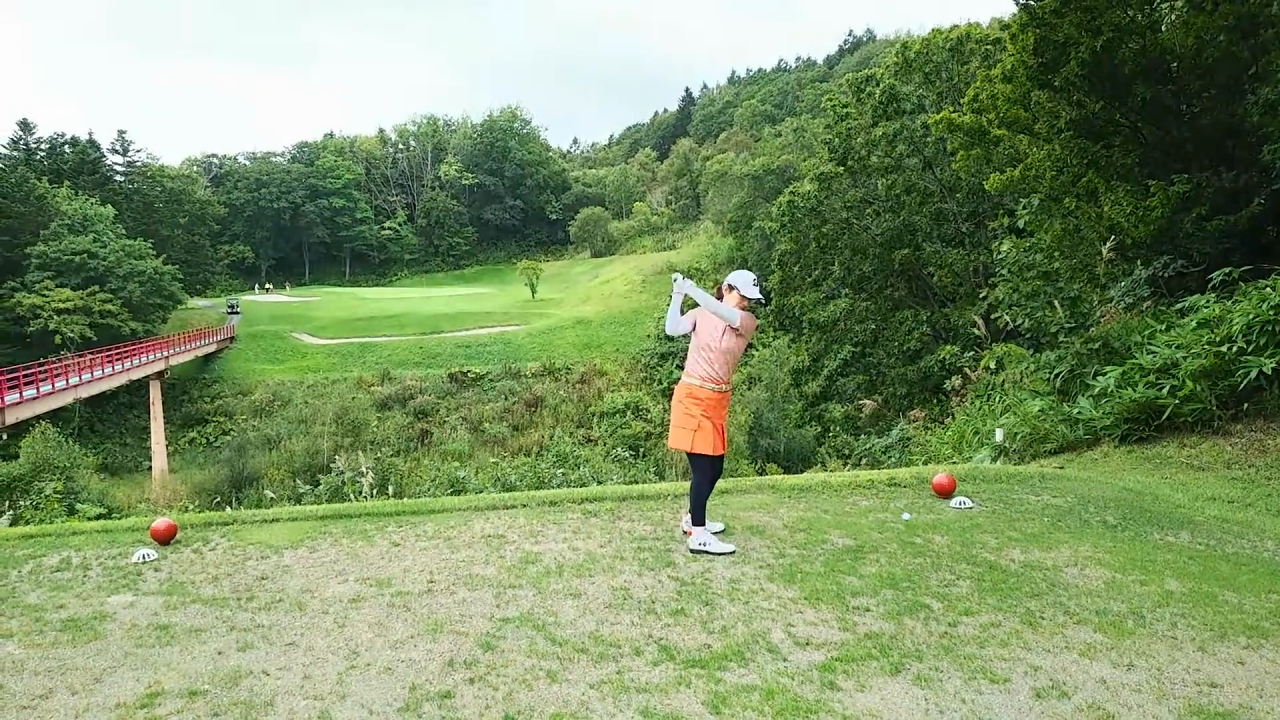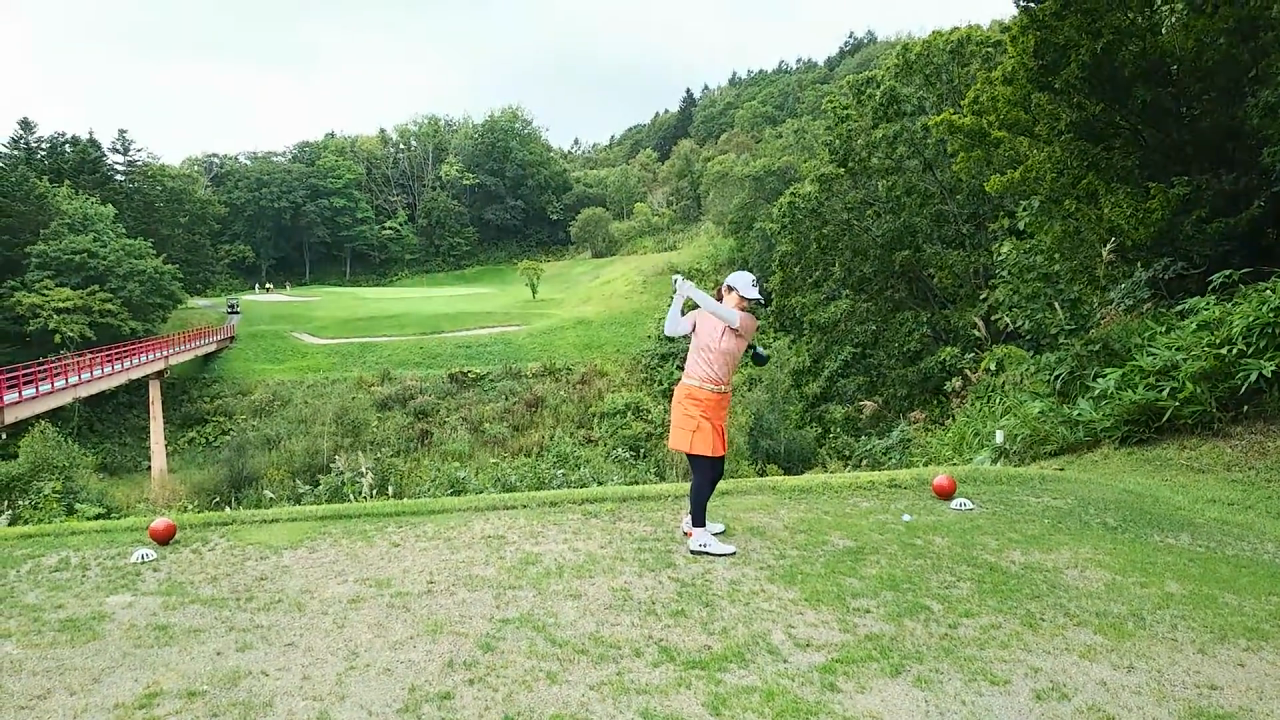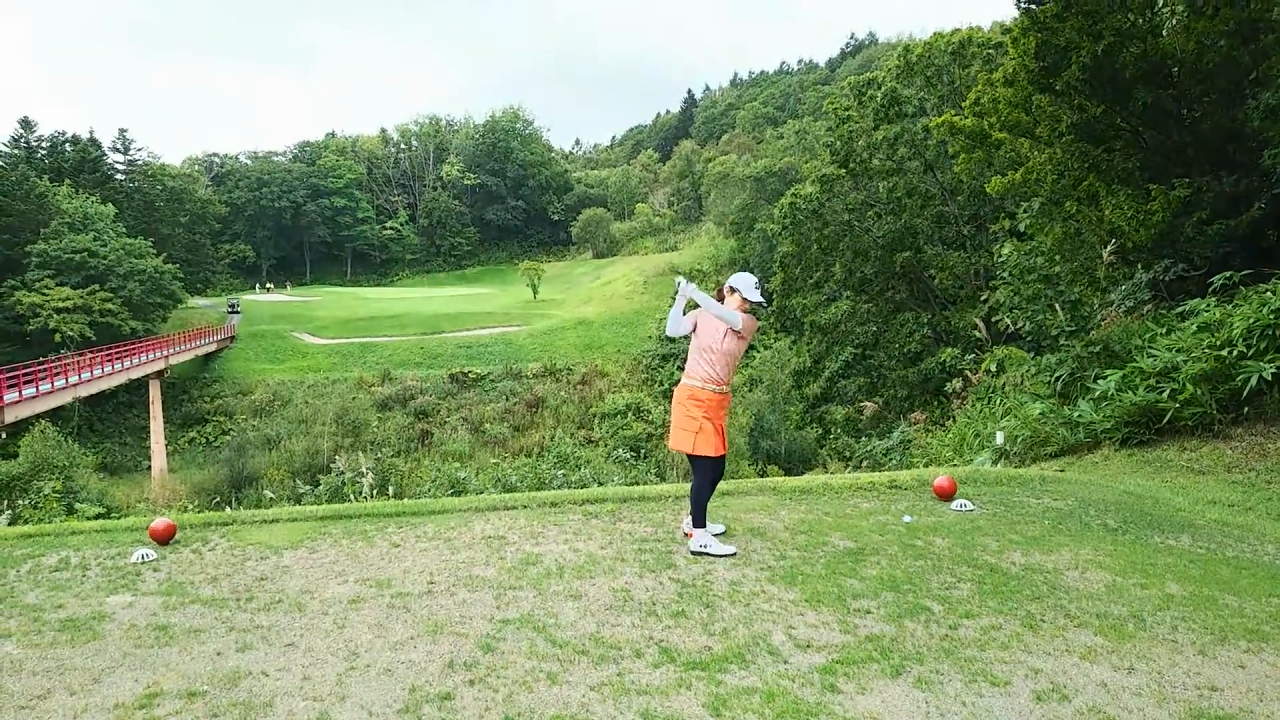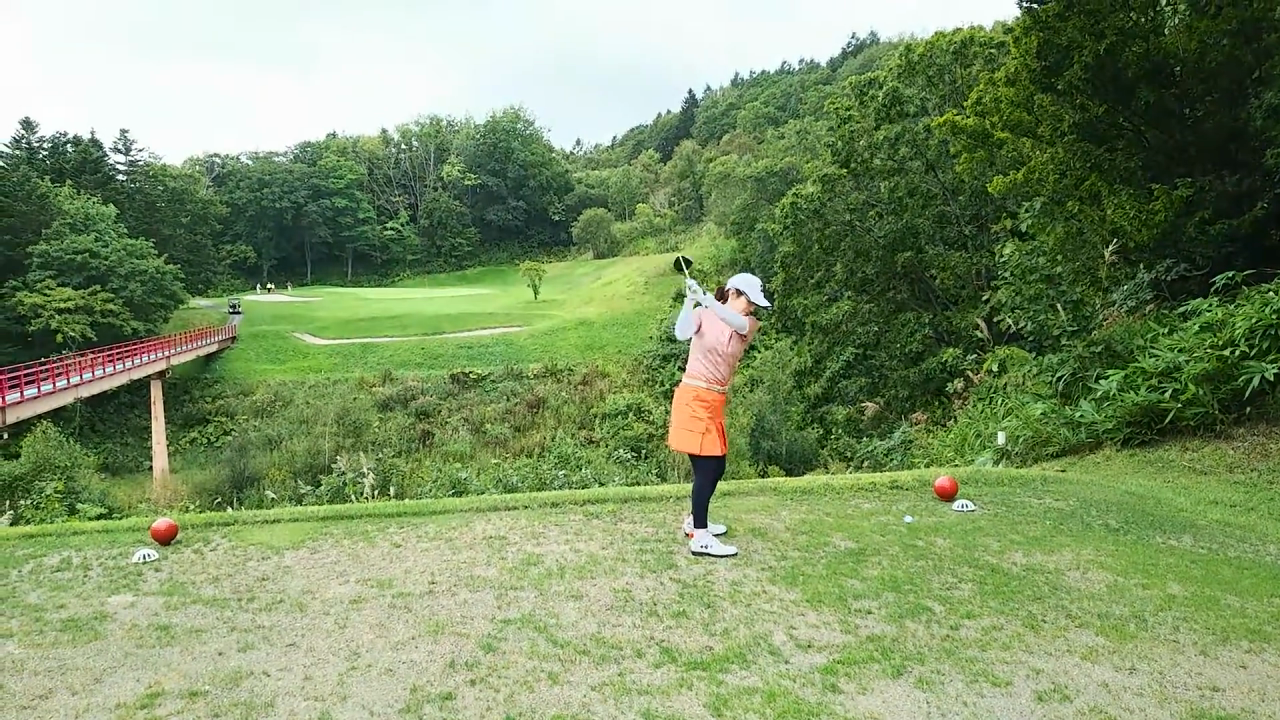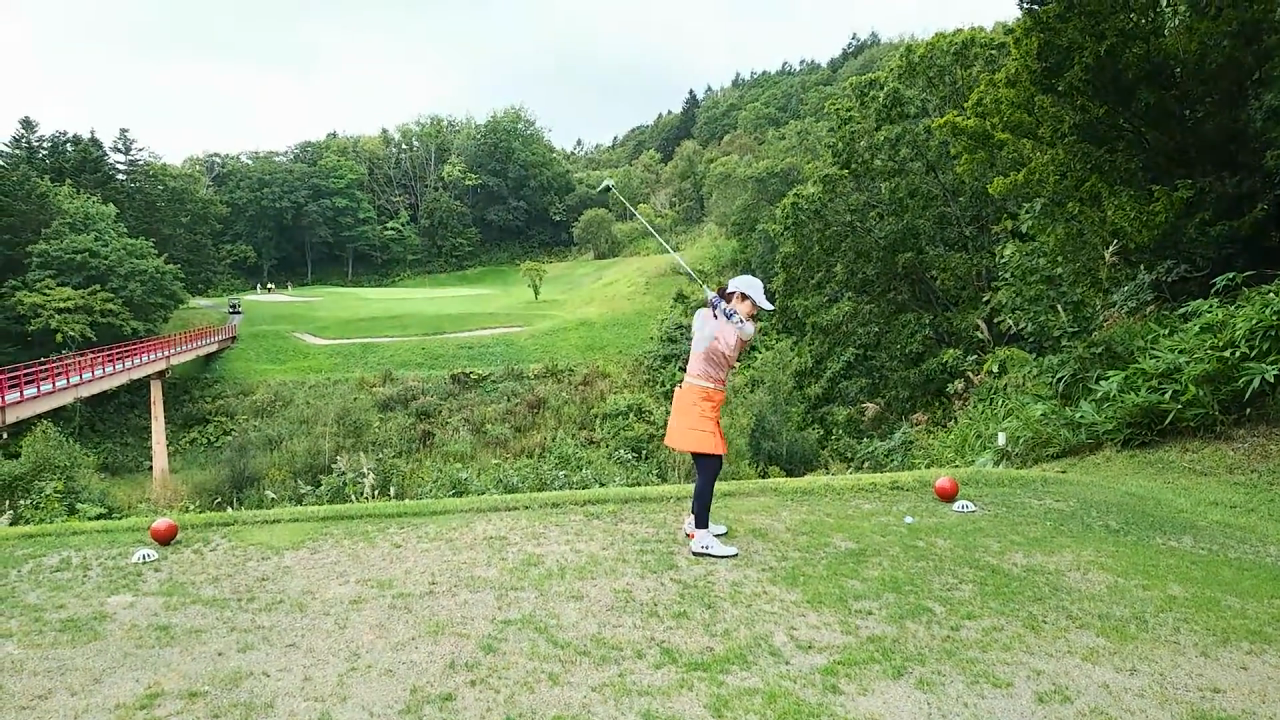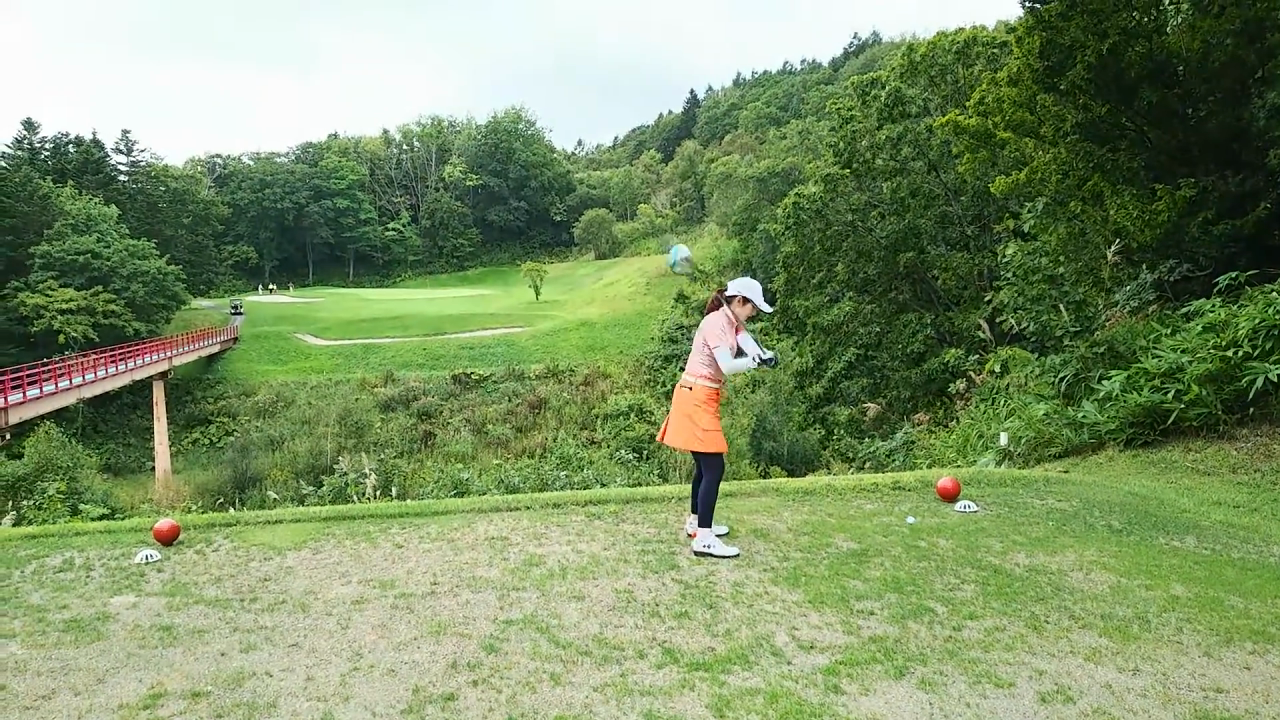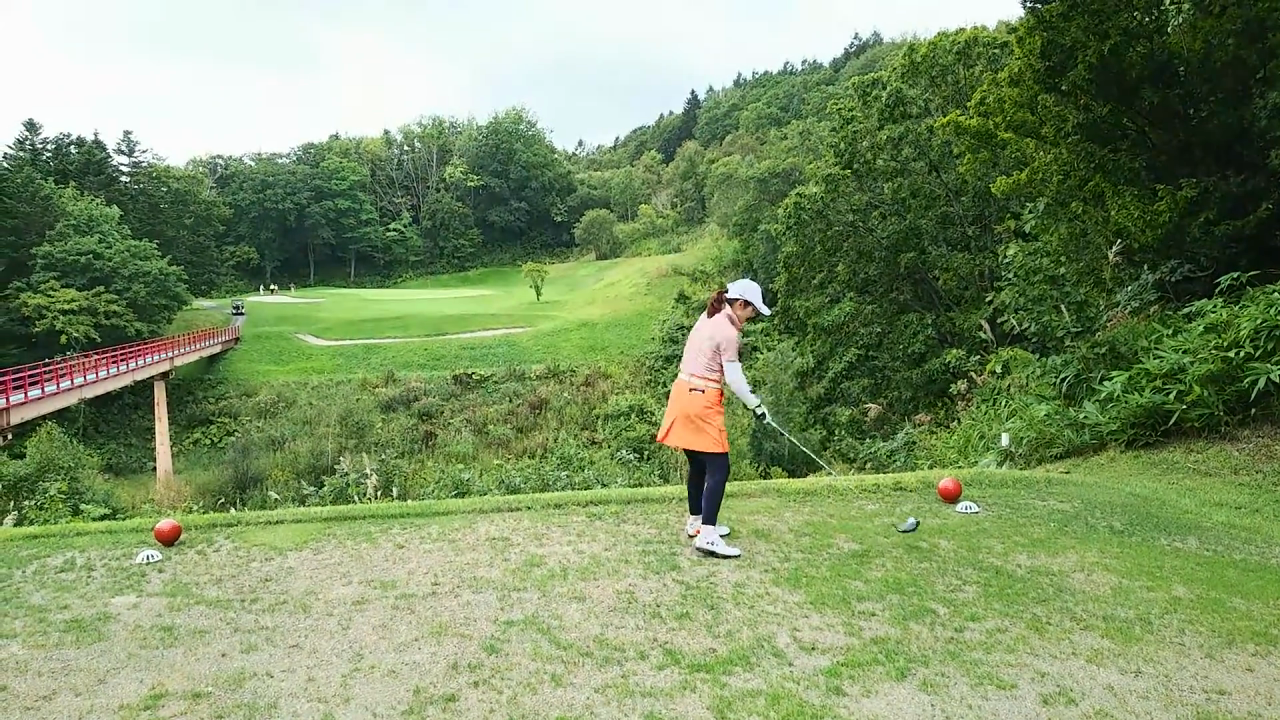
dt=0.1s
person 1, frame 1
left shoulder: (747, 322)
right shoulder: (700, 314)
left elbow: (722, 313)
right elbow: (672, 329)
left wrist: (691, 289)
right wrist: (678, 295)
left hip: (718, 400)
right hip: (692, 396)
left knee: (714, 467)
right knee: (703, 468)
left ankle: (693, 519)
right ankle: (698, 536)
person 1, frame 2
left shoulder: (748, 323)
right shoulder: (700, 316)
left elbow: (723, 313)
right elbow: (671, 330)
left wrist: (691, 291)
right wrist: (679, 296)
left hip: (719, 401)
right hip: (693, 398)
left knee: (715, 468)
right knee: (703, 469)
left ankle: (693, 520)
right ankle: (698, 537)
person 1, frame 3
left shoulder: (749, 324)
right shoulder: (701, 316)
left elbow: (727, 316)
right elbow: (672, 330)
left wrist: (694, 293)
right wrist: (682, 297)
left hip: (719, 401)
right hip: (693, 398)
left knee: (716, 468)
right knee: (704, 470)
left ankle: (694, 521)
right ankle: (699, 538)
person 1, frame 4
left shoulder: (747, 324)
right shoulder: (701, 314)
left elbow: (739, 325)
right elbow: (681, 334)
left wrist: (705, 299)
right wrist: (691, 301)
left hip: (715, 402)
right hip: (694, 398)
left knee: (715, 466)
right knee: (706, 468)
left ankle: (695, 521)
right ankle: (700, 537)
person 1, frame 5
left shoulder: (746, 327)
right shoulder: (706, 315)
left elbow: (745, 330)
right elbow: (701, 346)
left wrist: (732, 317)
right wrist: (719, 316)
left hip: (712, 400)
right hip: (696, 397)
left knee: (711, 466)
right knee: (708, 467)
left ankle: (695, 521)
right ankle: (701, 538)
person 1, frame 6
left shoulder: (733, 323)
right shoulder: (716, 323)
left elbow: (747, 343)
right elbow: (727, 366)
left wrist: (760, 354)
right wrist: (754, 359)
left hip: (699, 397)
right hip: (698, 397)
left knee: (705, 464)
right knee: (713, 467)
left ankle: (696, 521)
right ankle: (704, 538)
person 1, frame 7
left shoulder: (717, 319)
right shoulder: (727, 331)
right elbow: (733, 379)
left wrist: (748, 391)
right wrist: (754, 404)
left hip: (686, 393)
right hip: (703, 399)
left knee: (699, 464)
right knee: (719, 467)
left ankle: (696, 522)
right ankle: (706, 535)
